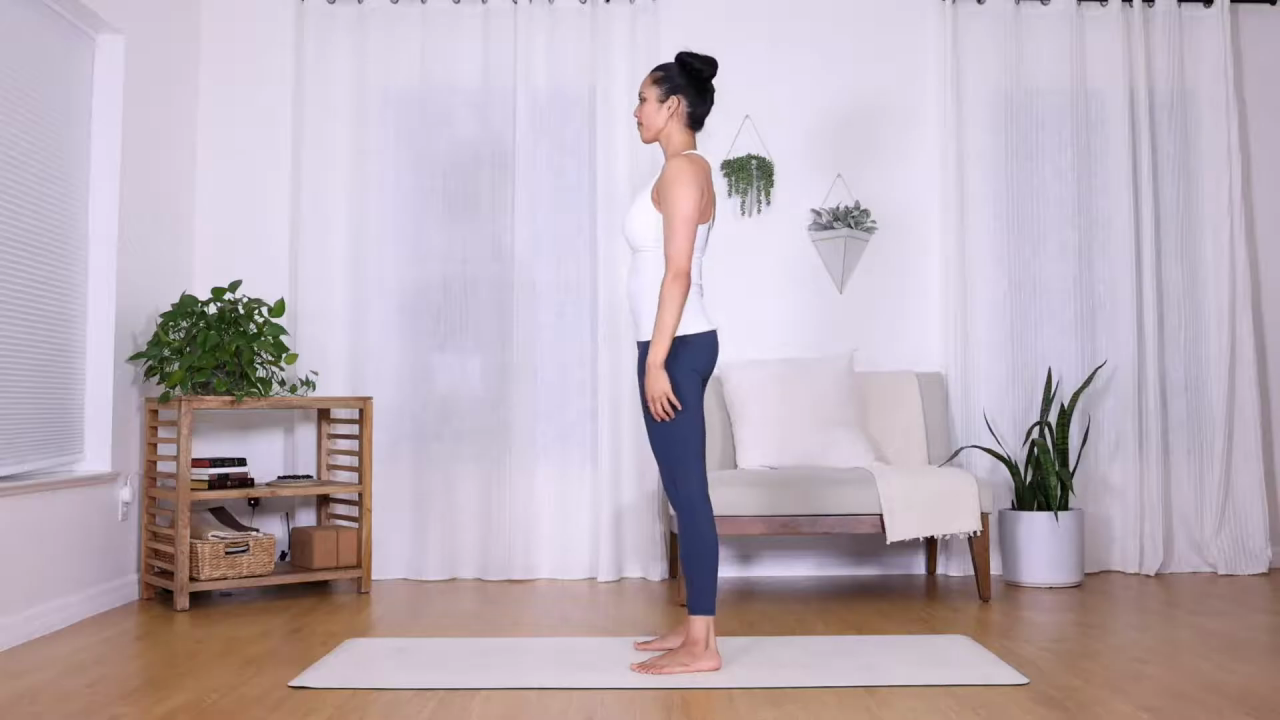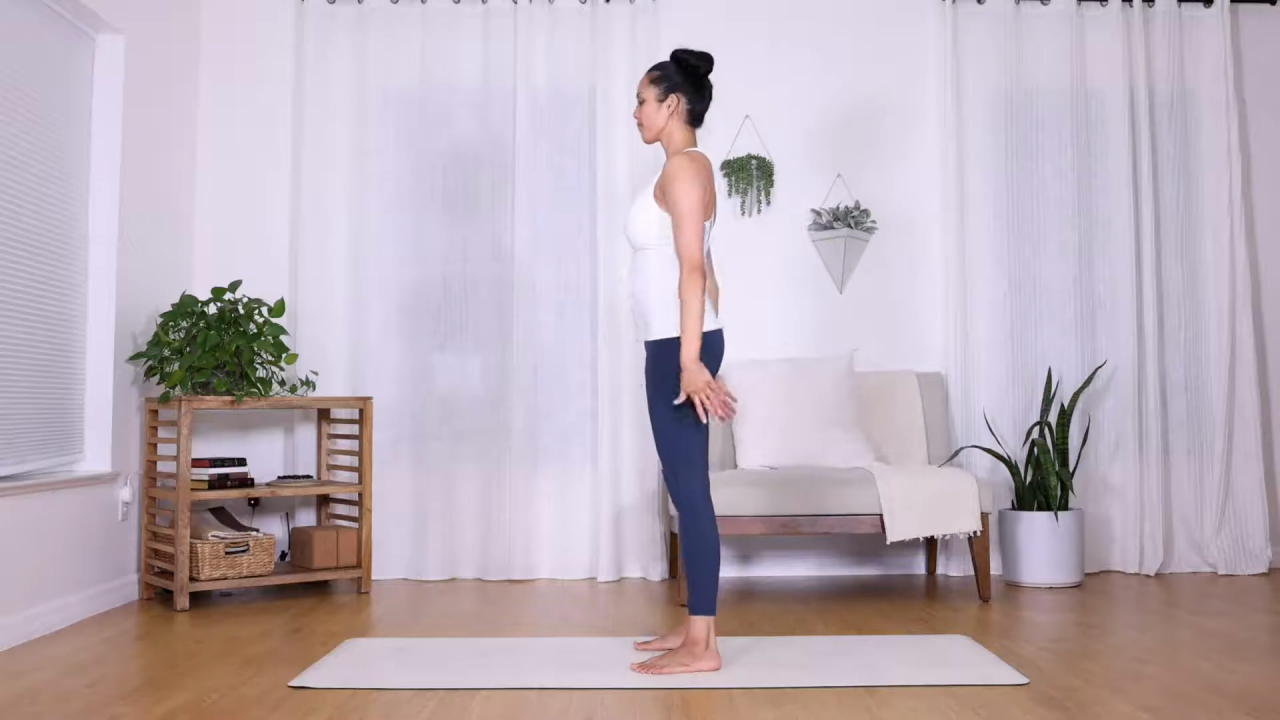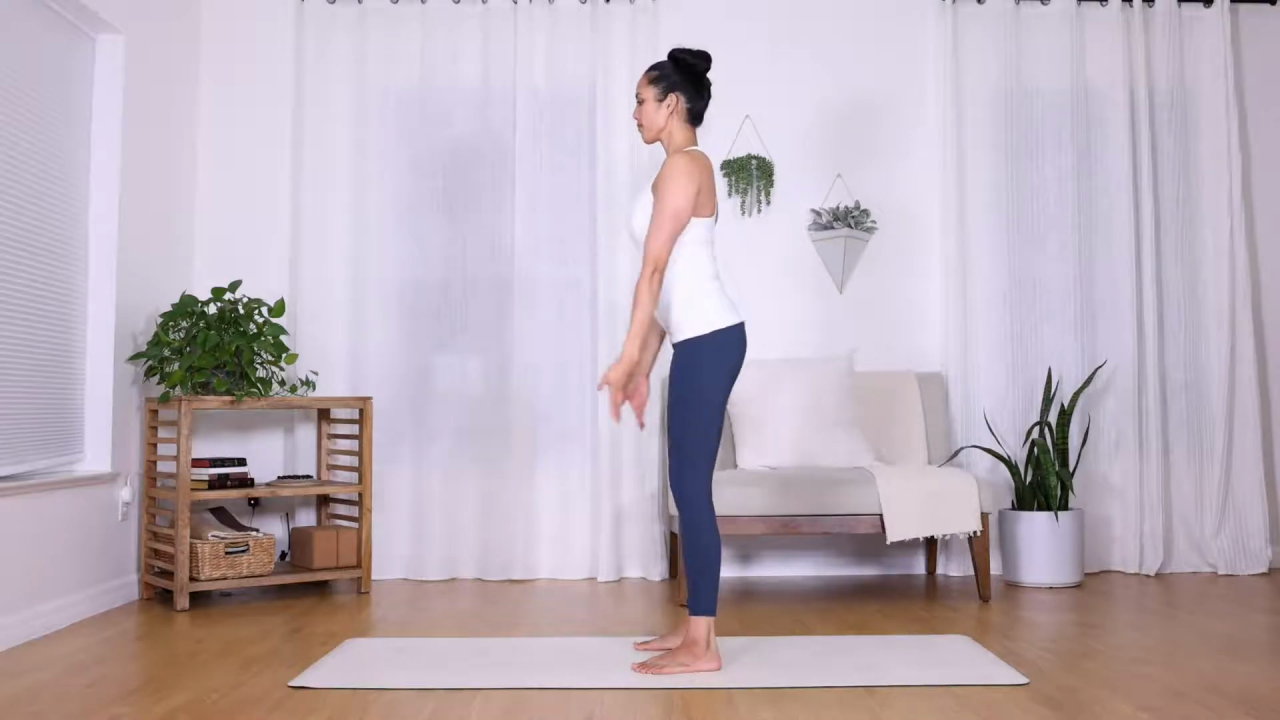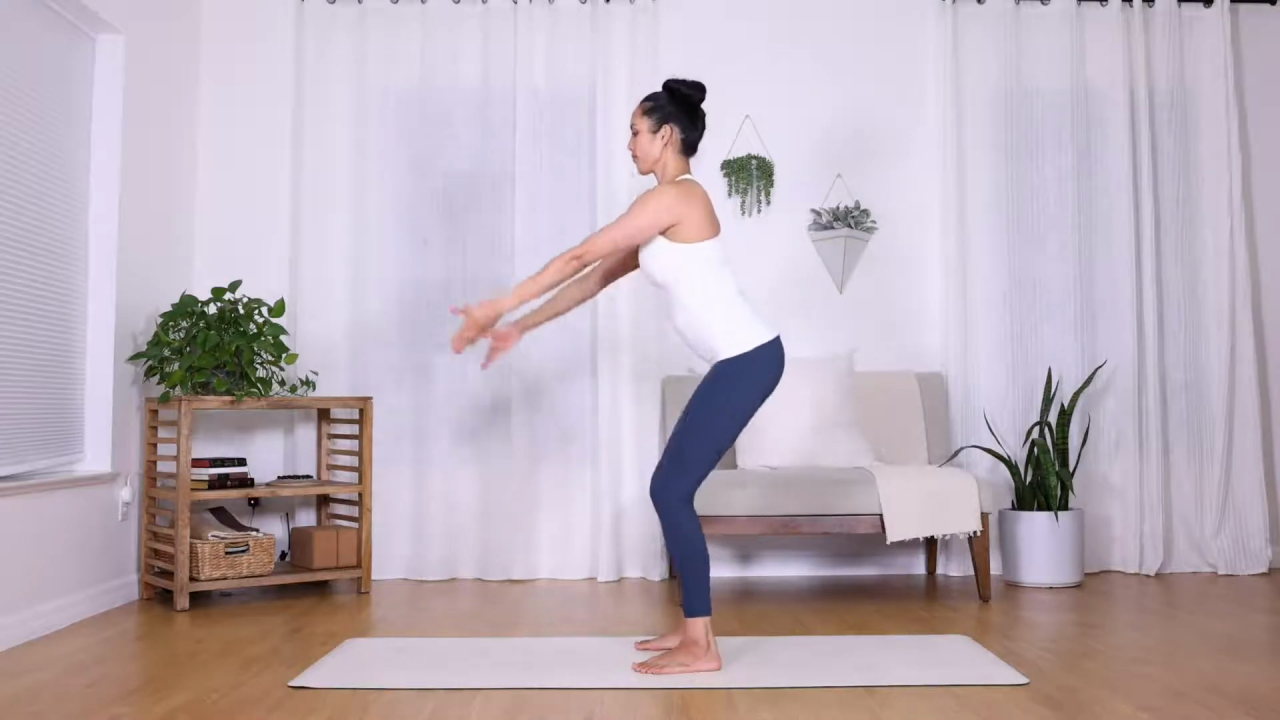
dt=0.5s
person 1, frame 1
left shoulder: (682, 169)
right shoulder: (683, 171)
left elbow: (677, 275)
left wrist: (655, 362)
left hip: (676, 348)
right hip: (675, 346)
left knee: (688, 493)
right knee: (683, 492)
left ankle: (701, 645)
right ankle: (693, 627)
person 1, frame 2
left shoulder: (684, 167)
right shoulder: (682, 170)
left elbow: (692, 269)
left wrist: (691, 359)
left hip: (679, 346)
right hip: (675, 345)
left knee: (689, 491)
right knee: (685, 491)
left ankle: (701, 646)
right ankle: (694, 627)
person 1, frame 3
left shoulder: (682, 165)
right shoulder: (683, 168)
left elbow: (655, 268)
right elbow: (668, 277)
left wrist: (628, 357)
right wrist: (640, 360)
left hip: (706, 342)
right hip: (700, 341)
left knee: (691, 490)
right knee: (688, 489)
left ankle: (702, 647)
right ankle: (695, 629)
person 1, frame 4
left shoulder: (675, 197)
right shoulder: (674, 205)
left elbow: (581, 255)
right elbow: (597, 274)
left wrist: (498, 307)
right wrist: (522, 324)
left hip: (747, 362)
right hip: (743, 361)
left knee: (670, 491)
right knee: (671, 491)
left ankle: (700, 648)
right ankle: (694, 629)
